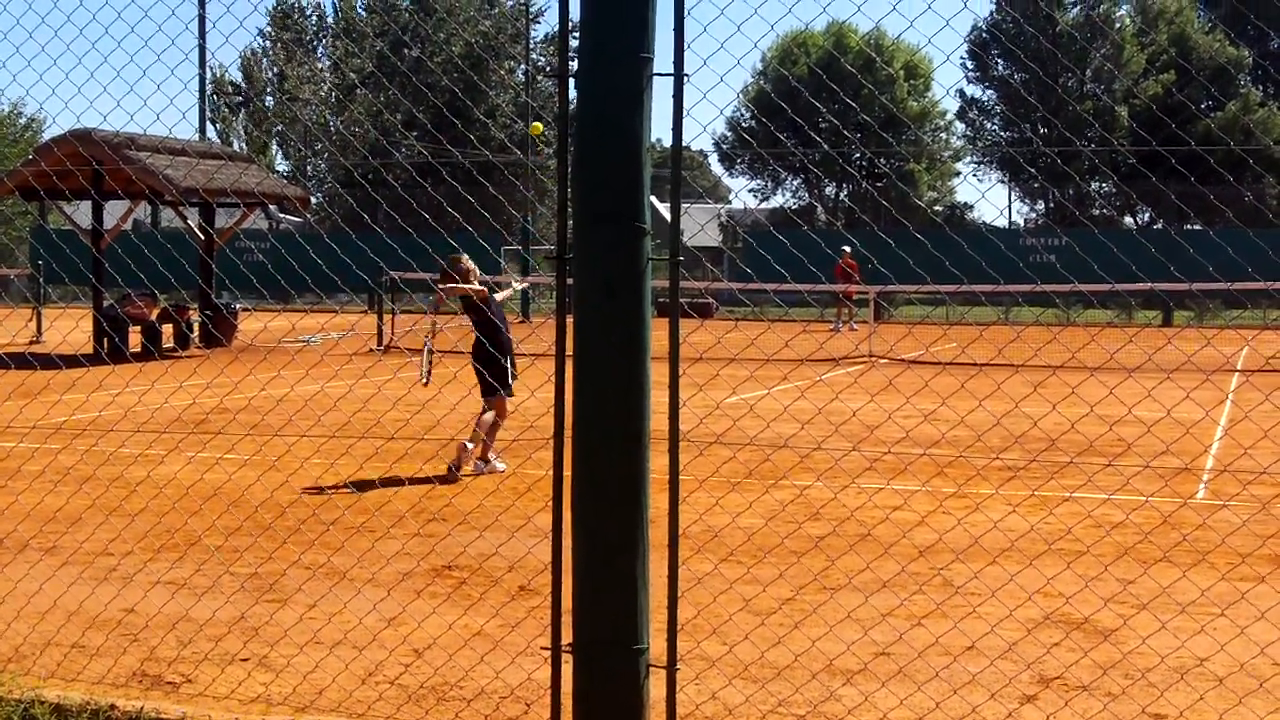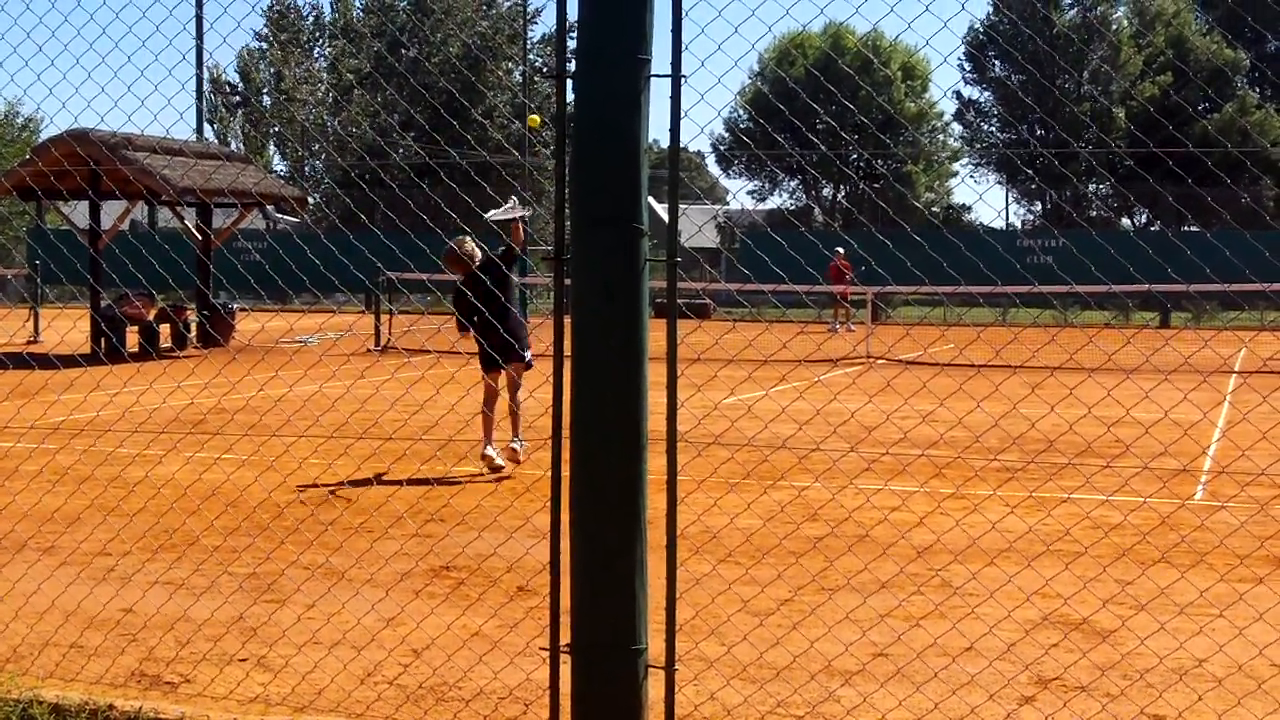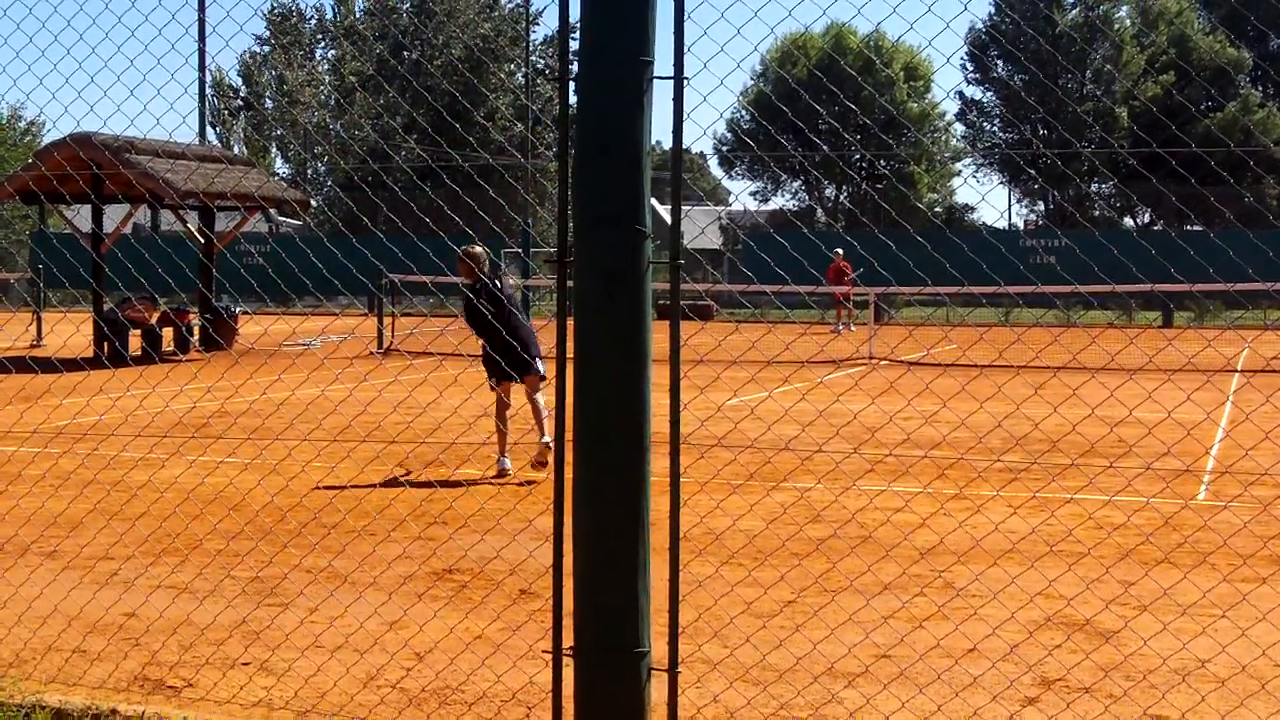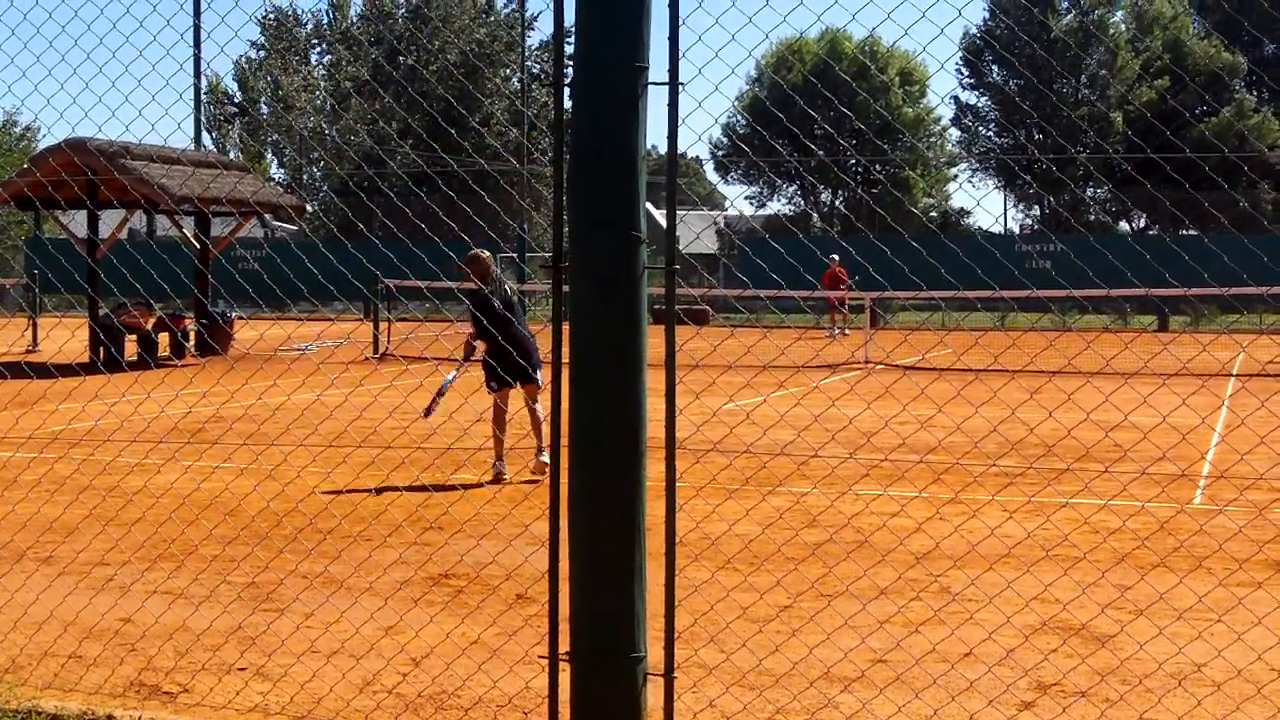
dt=0.2s
person 1, frame 1
left shoulder: (468, 297)
right shoulder: (473, 295)
left elbow: (494, 299)
right elbow: (483, 292)
left wrist: (513, 288)
right wrist: (454, 288)
left hip: (485, 355)
right hip: (498, 355)
left knee: (498, 407)
right knee: (495, 406)
left ankle: (485, 457)
right ankle: (470, 445)
person 1, frame 2
left shoulder: (461, 290)
right shoulder: (495, 264)
left elbow: (463, 329)
right elbow: (518, 242)
right wrist: (517, 221)
left hip: (488, 342)
right hip: (513, 336)
left knee: (490, 393)
right knee: (514, 388)
left ankle: (488, 447)
right ankle: (515, 440)
person 1, frame 3
left shoulder: (470, 295)
right shoulder: (496, 279)
left elbow: (479, 331)
left hip: (497, 350)
right hip: (524, 343)
left knee: (502, 403)
right knee: (534, 394)
left ankle: (503, 459)
right ankle: (544, 439)
person 1, frame 4
left shoulder: (477, 297)
right shoulder: (504, 287)
left elbow: (483, 336)
right wrist: (472, 338)
left hip: (499, 356)
right hip: (525, 351)
left knee: (500, 408)
right knee: (533, 402)
left ankle: (500, 464)
right ankle: (541, 454)
